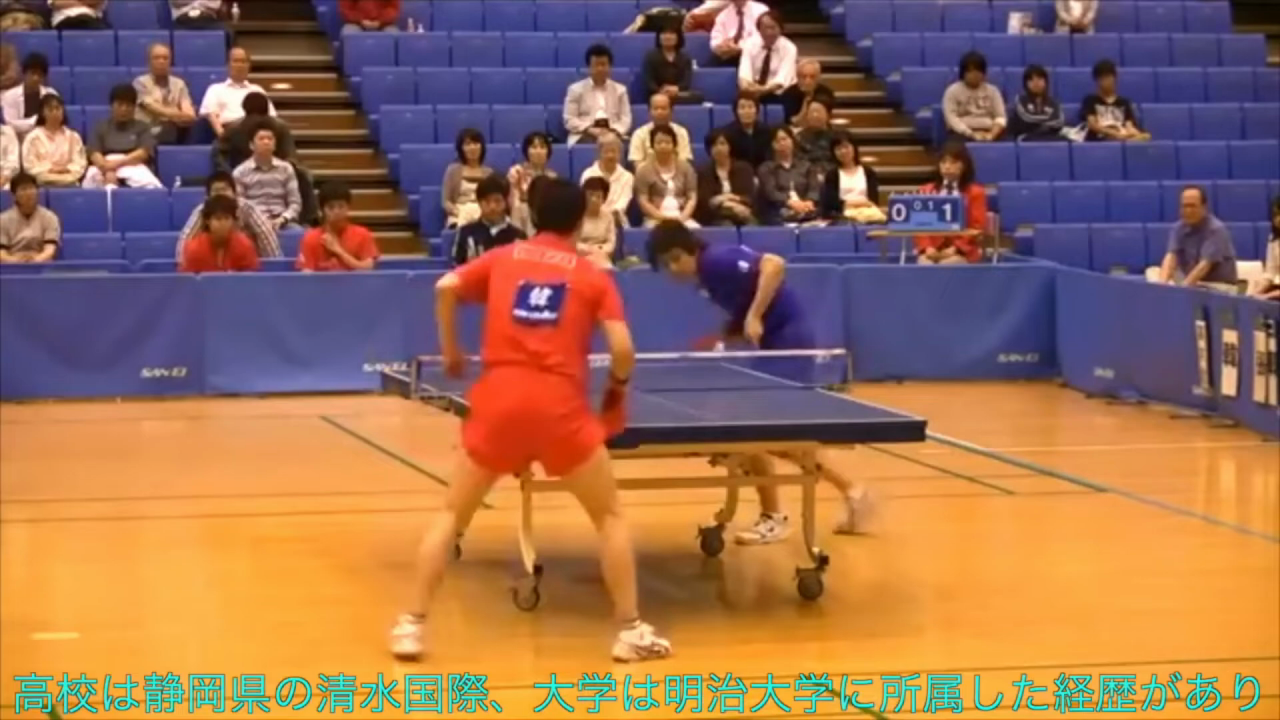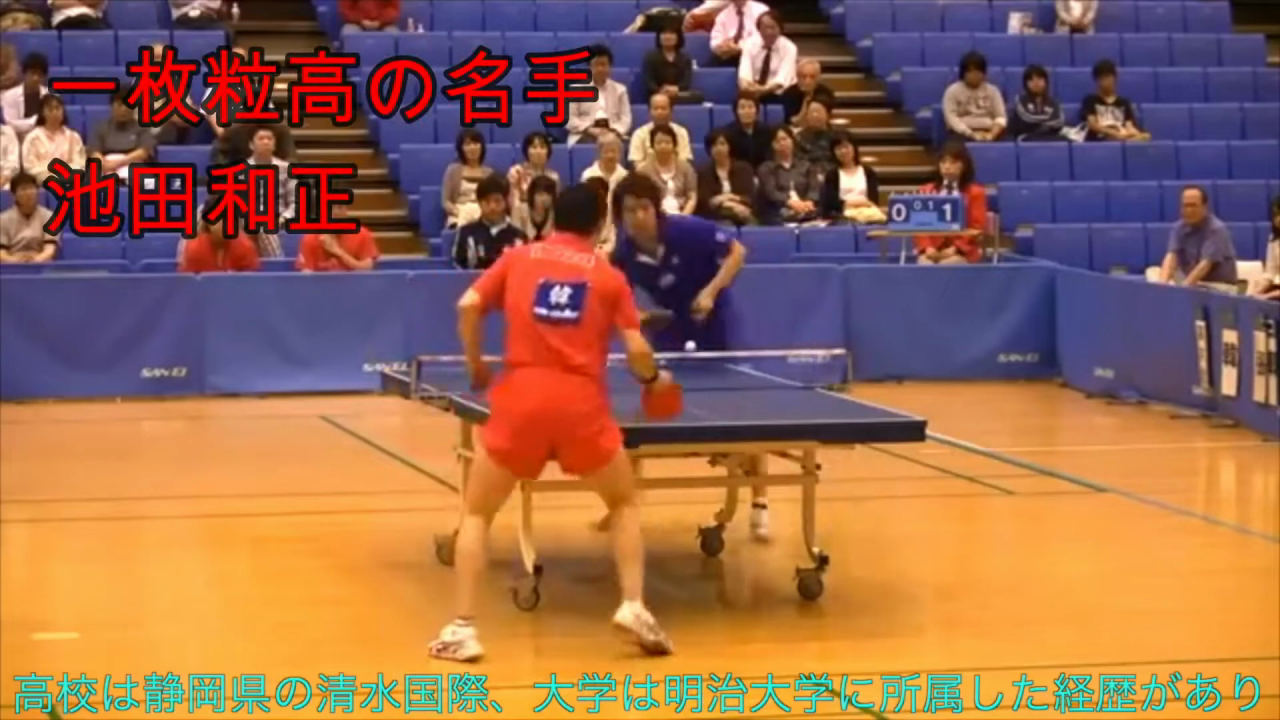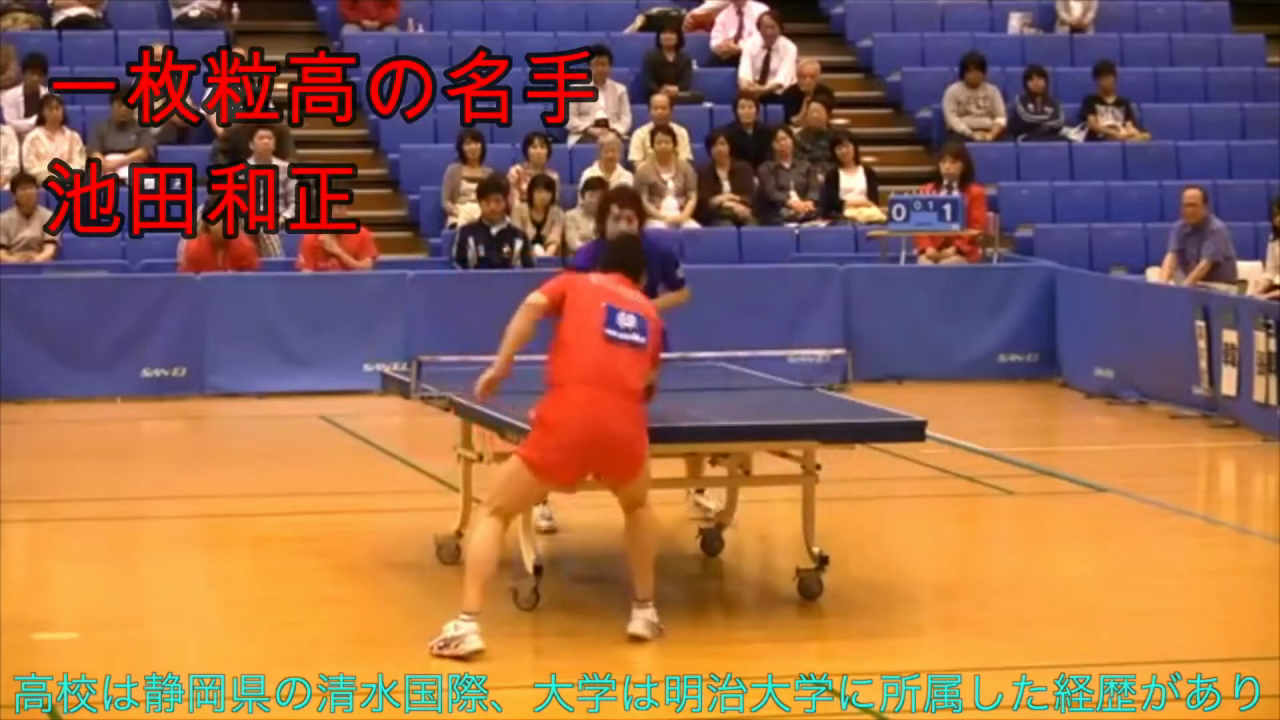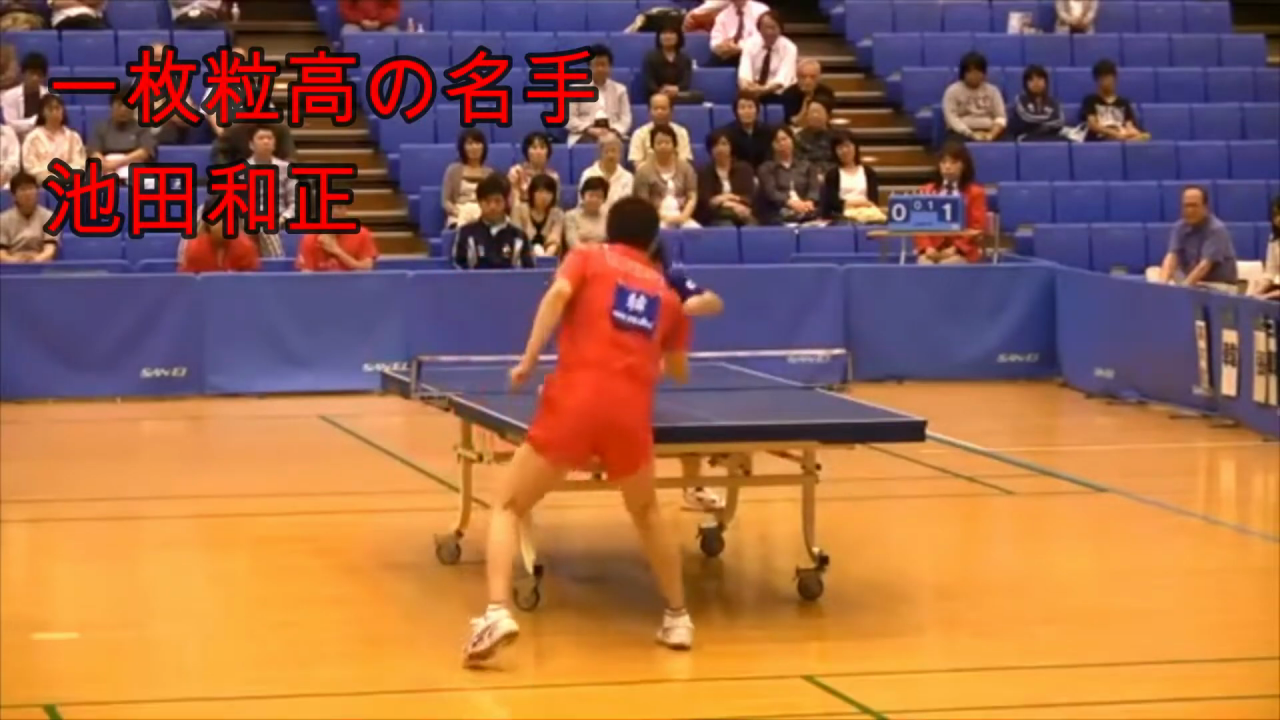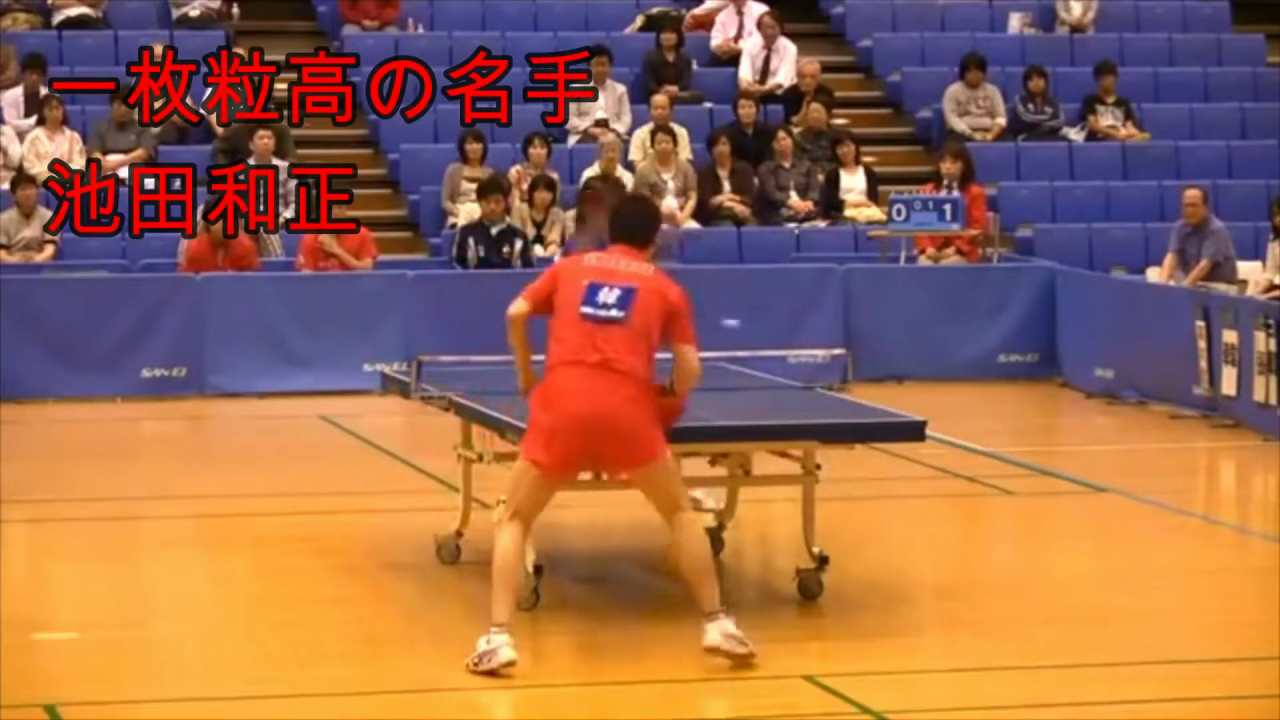
dt=0.3s
person 1, frame 1
left shoulder: (500, 259)
right shoulder: (593, 276)
left elbow: (445, 288)
right elbow: (621, 345)
left wrist: (449, 348)
right wrist: (619, 386)
left hip: (499, 401)
right hip: (560, 407)
left knee: (452, 513)
right knee: (609, 515)
left ankle: (412, 624)
right ankle: (631, 630)
person 1, frame 2
left shoulder: (517, 259)
right shoulder: (609, 277)
left elbow: (468, 306)
right elbow: (636, 350)
left wrist: (474, 364)
right wrist: (653, 378)
left hip: (521, 401)
right hip: (583, 407)
left knee: (476, 513)
right knee: (625, 503)
left ankle: (462, 629)
right ankle: (634, 608)
person 1, frame 3
left shoulder: (573, 284)
right shoulder: (650, 312)
left elbow: (537, 301)
left wrist: (499, 365)
left hip: (567, 418)
right hip: (626, 426)
left knee: (493, 514)
right knee: (637, 505)
left ankle: (466, 625)
right ankle: (643, 611)
person 1, frame 4
left shoulder: (587, 258)
right shoulder: (666, 294)
left elbow: (558, 293)
right elbow: (679, 370)
left wrist: (529, 359)
left hip: (573, 401)
right hip: (630, 409)
left knee: (508, 507)
right knee: (646, 511)
left ankle: (496, 613)
right ankle: (676, 618)
person 1, frame 5
left shoulder: (569, 266)
right shoulder: (666, 288)
left elbow: (516, 315)
right elbow: (689, 370)
left wrist: (527, 377)
right wrist: (672, 397)
left hip: (562, 403)
right hip: (627, 410)
left knee: (514, 520)
right knee: (680, 513)
left ankle: (497, 638)
right ankle: (718, 623)
person 2, frame 1
left shoulder: (718, 263)
right shoulder: (712, 275)
left elbow: (774, 266)
left wrist: (754, 317)
right wrist: (720, 336)
left hip: (788, 342)
right hip: (780, 344)
left ankle: (773, 517)
right ankle: (851, 492)
person 2, frame 2
left shoulder: (688, 231)
right shoulder: (623, 254)
left elbow: (737, 253)
left wrist: (710, 291)
left hip: (711, 333)
right hip: (668, 336)
left ankle: (760, 504)
person 2, frame 3
left shoulder: (658, 253)
right shoulder: (584, 260)
left elbow: (682, 293)
left wrist: (652, 306)
left ankle: (696, 491)
right ankle: (541, 502)
person 2, frame 4
left shoulder: (667, 281)
right shoulder: (597, 287)
left elbow: (714, 303)
right elbow: (566, 339)
left wrist: (689, 306)
left hip: (645, 368)
right hip: (600, 370)
left knee: (690, 423)
left ankle: (694, 489)
right ankle: (520, 499)
person 2, frame 5
left shoulder: (627, 234)
right shoulder: (579, 250)
left wrist: (666, 221)
left hip: (619, 344)
right hip: (576, 345)
left knee: (654, 412)
right knee: (551, 422)
left ankle: (679, 488)
right ankle: (511, 497)
